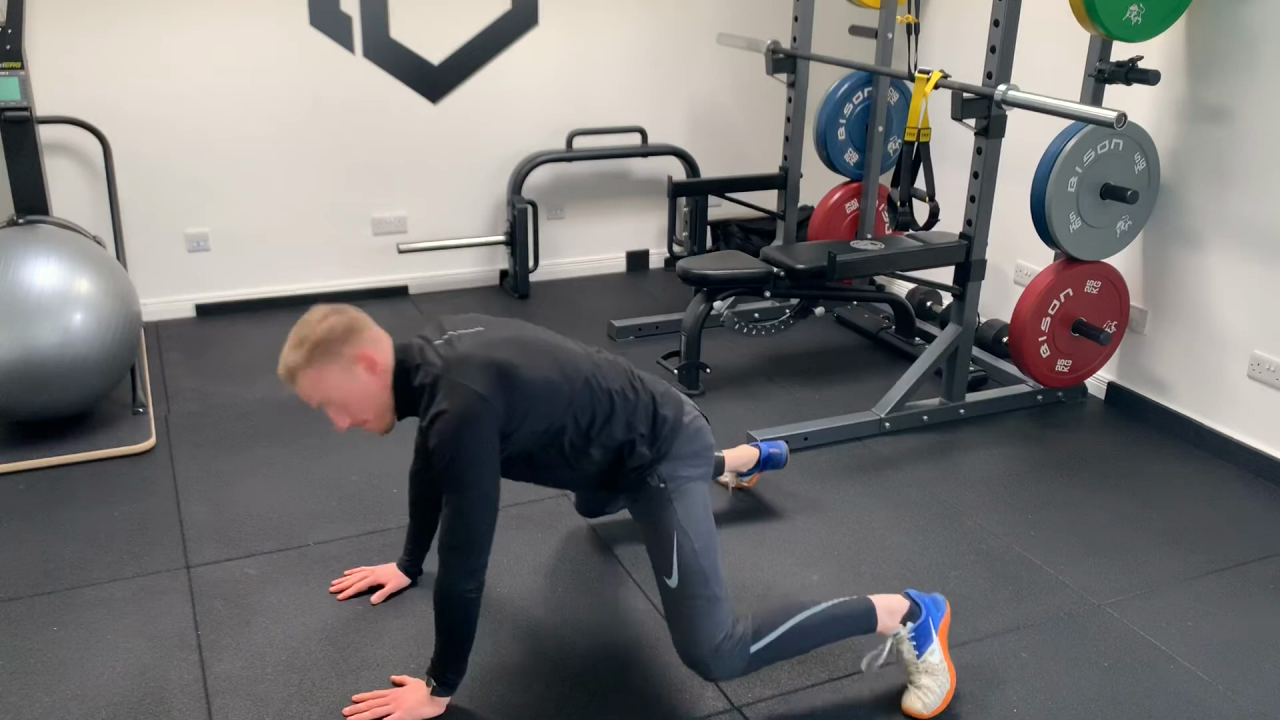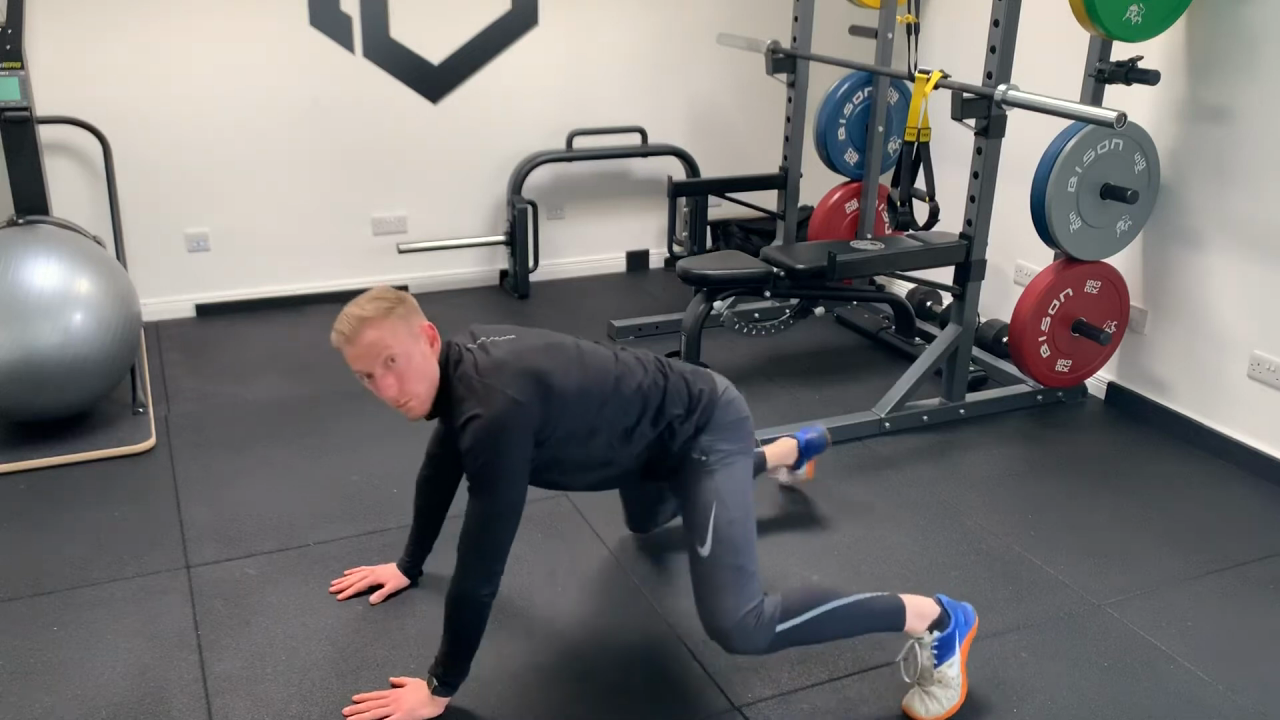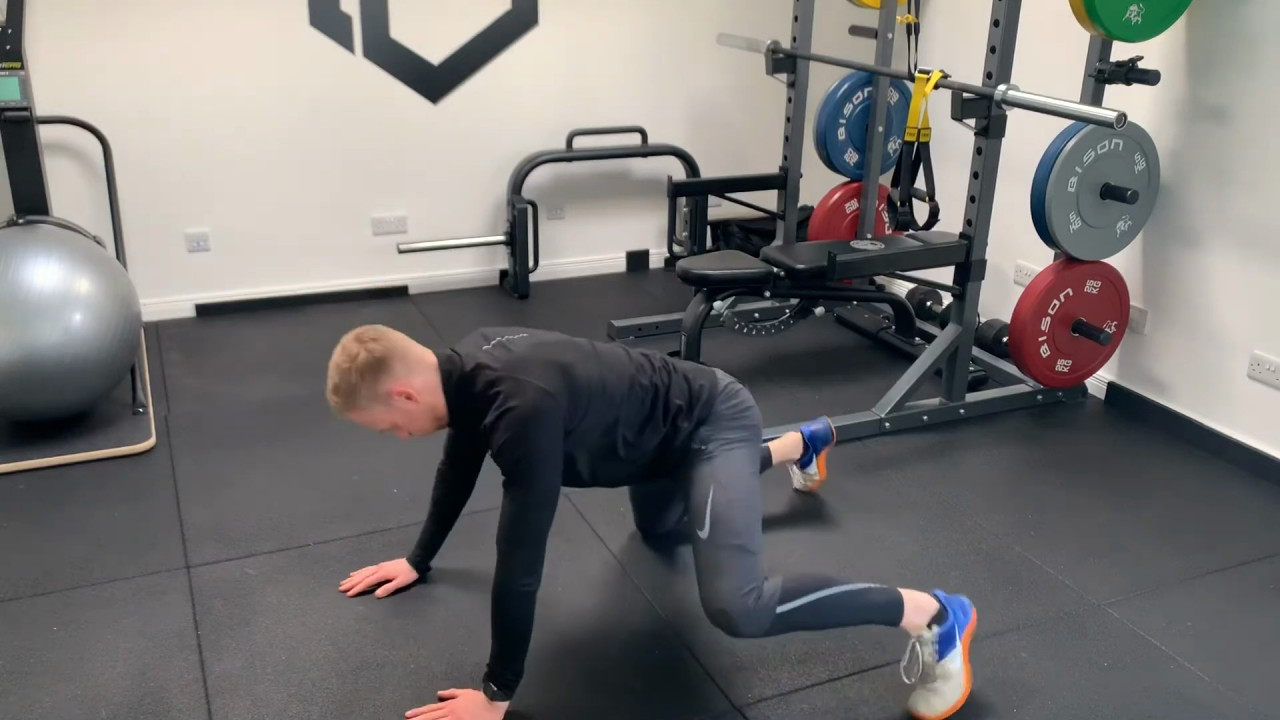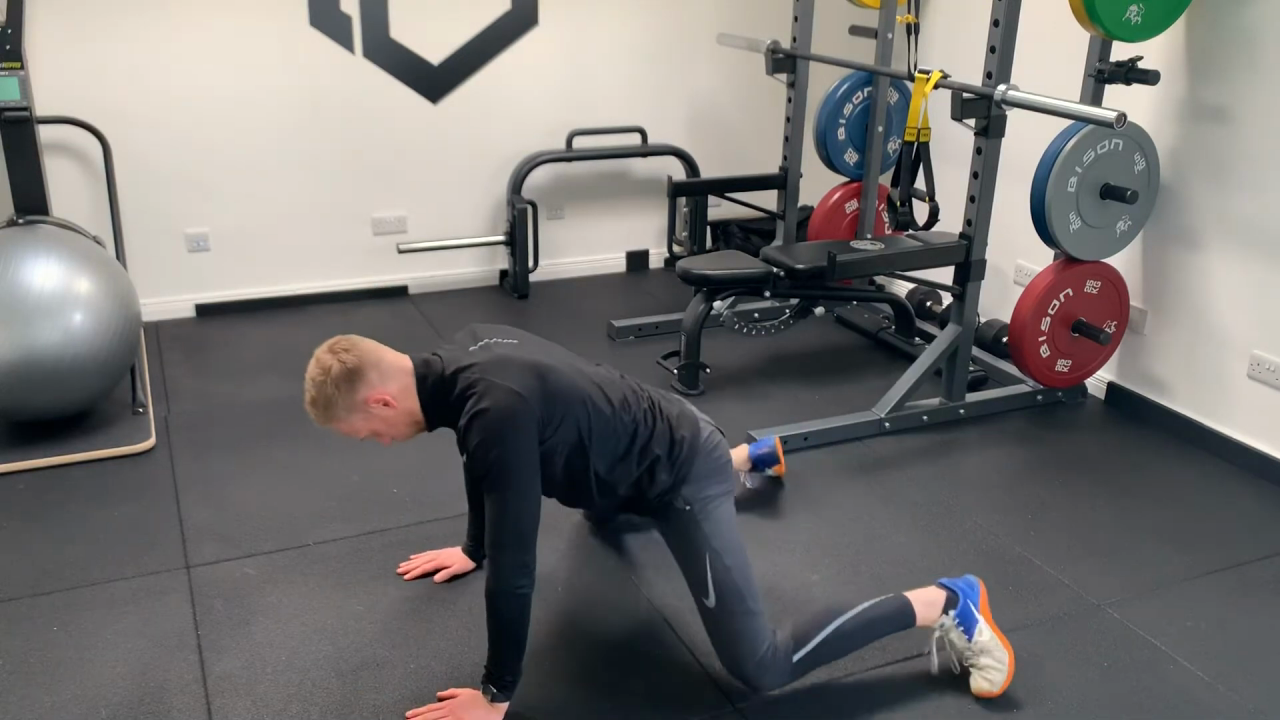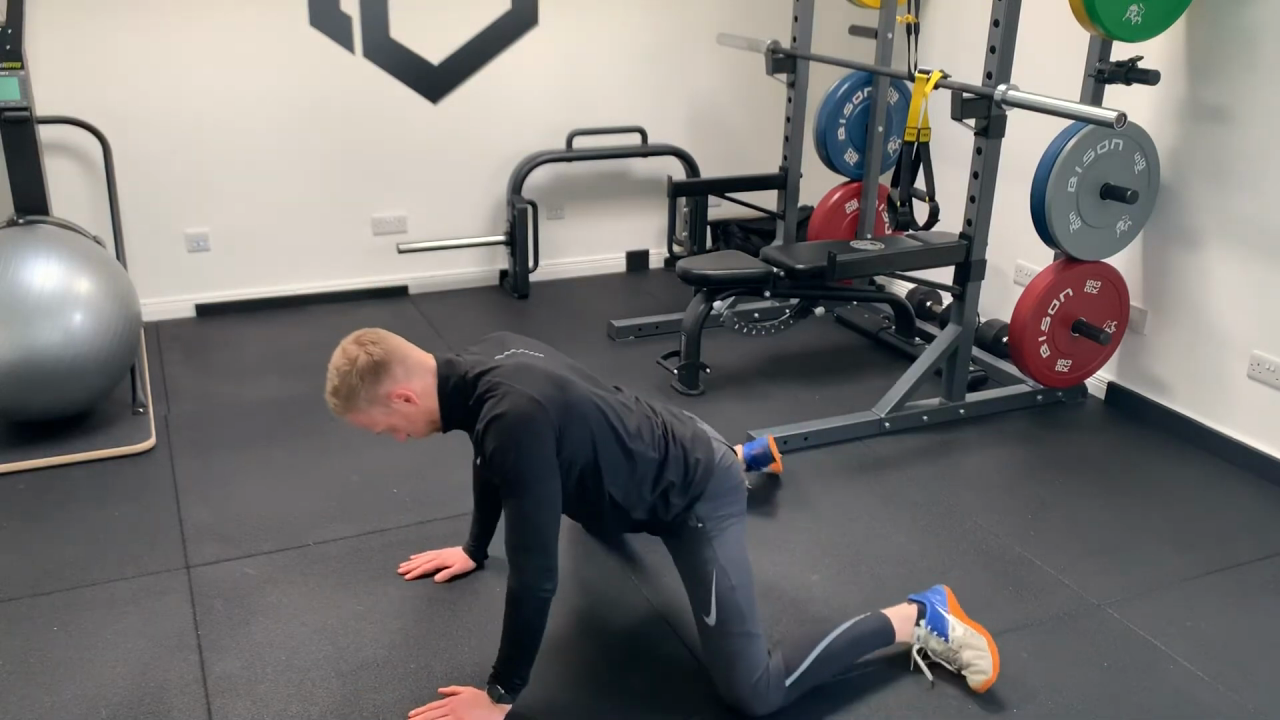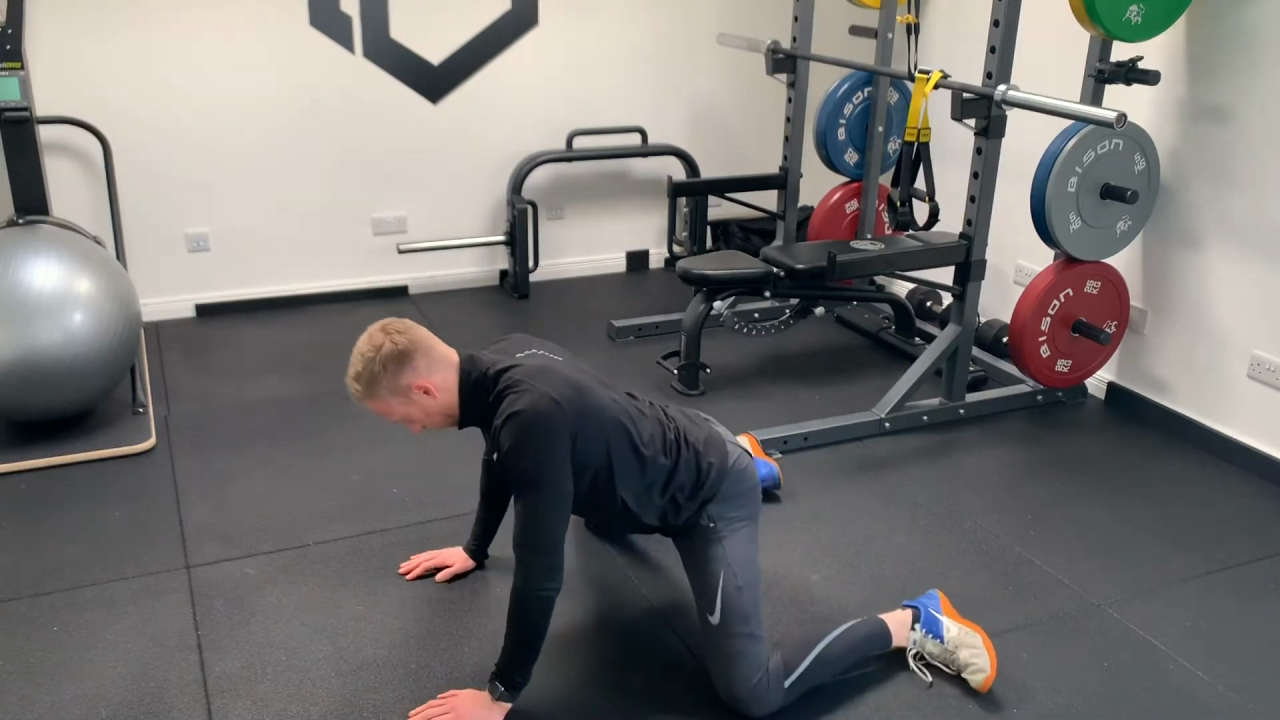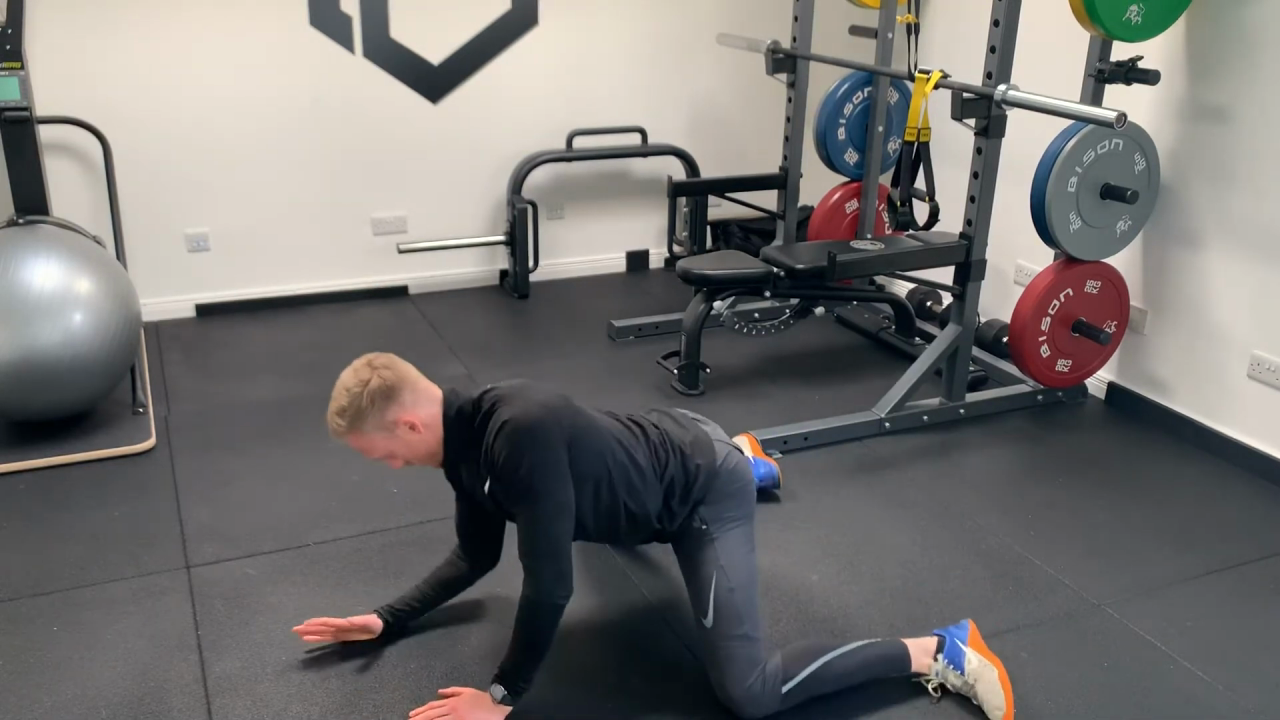
dt=0.5s
person 1, frame 1
left shoulder: (459, 403)
right shoulder: (429, 354)
left elbow: (466, 558)
right elbow: (429, 468)
right wrist: (407, 564)
left hip: (662, 449)
right hip: (627, 436)
left knee: (714, 653)
right knee: (595, 506)
left ankle: (906, 614)
right ankle: (744, 460)
person 1, frame 2
left shoulder: (497, 407)
right shoulder: (461, 363)
left elbow: (482, 563)
right elbow: (440, 469)
right wrist: (407, 566)
left hip: (706, 425)
right hip: (660, 420)
left knee: (737, 623)
right knee: (648, 523)
left ankle: (934, 619)
right ankle: (790, 451)
person 1, frame 3
left shoulder: (523, 406)
right shoulder: (466, 366)
left elbow: (521, 561)
right elbow: (459, 464)
right wrist: (416, 561)
left hip: (711, 420)
right hip: (668, 422)
left knee: (736, 604)
right knee: (657, 527)
left ankle: (931, 615)
right ankle: (798, 445)
person 1, frame 4
left shoulder: (496, 409)
right shoulder: (461, 357)
left elbow: (515, 567)
right elbow: (479, 464)
right wrist: (470, 548)
left hip: (680, 471)
right hip: (646, 446)
right knee: (601, 513)
left ankle: (947, 604)
right ankle: (748, 460)
person 1, frame 5
left shoulder: (513, 415)
right shoulder: (479, 363)
left elbow: (535, 573)
right elbow: (490, 463)
right wrist: (473, 548)
left hip: (695, 495)
right hip: (658, 457)
right knee: (594, 517)
left ankle: (919, 618)
right ankle: (743, 457)
person 1, frame 6
left shoulder: (530, 415)
right shoulder: (498, 360)
left elbow: (540, 572)
right elbow: (500, 463)
right wrist: (470, 552)
left hip: (710, 493)
right hip: (675, 454)
right knee: (588, 508)
left ankle: (913, 622)
right ankle: (745, 459)
person 1, frame 7
left shoulder: (521, 431)
right shoulder: (468, 433)
left elbow: (549, 583)
right elbow: (475, 556)
right wrist: (383, 620)
left hip: (706, 492)
right hip: (670, 444)
right knee: (588, 512)
left ankle: (934, 653)
right ankle: (742, 455)
